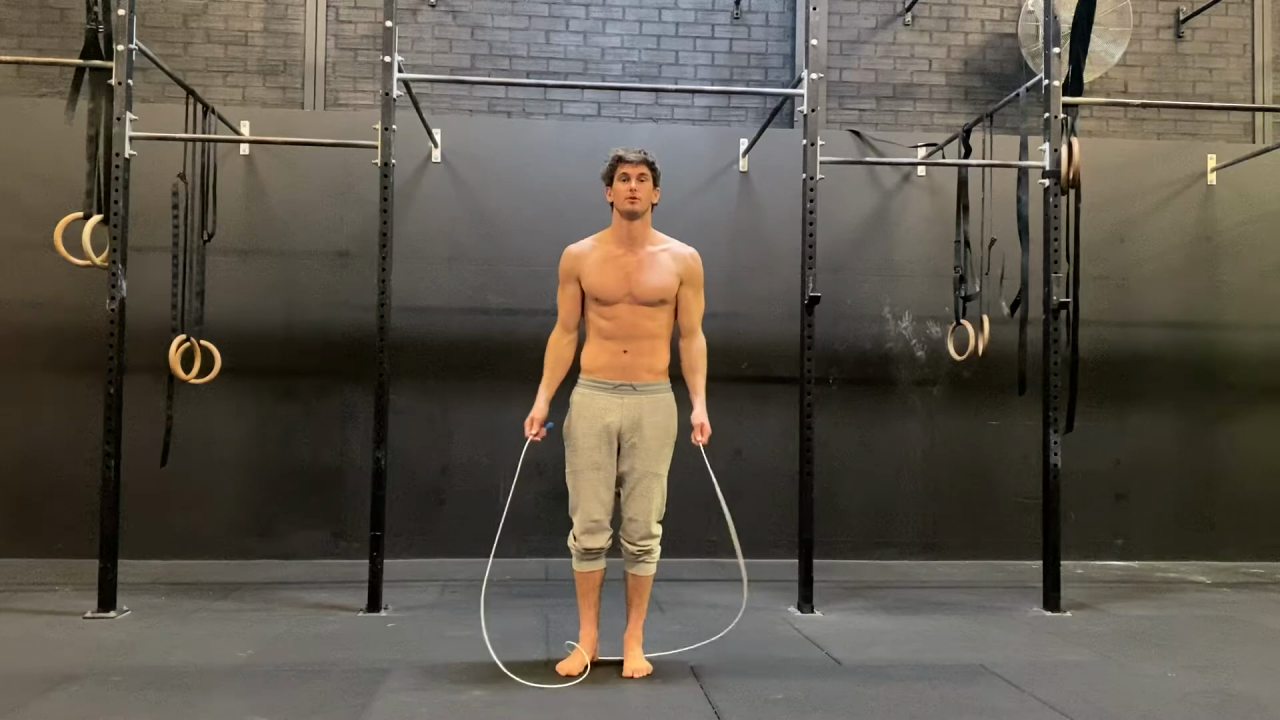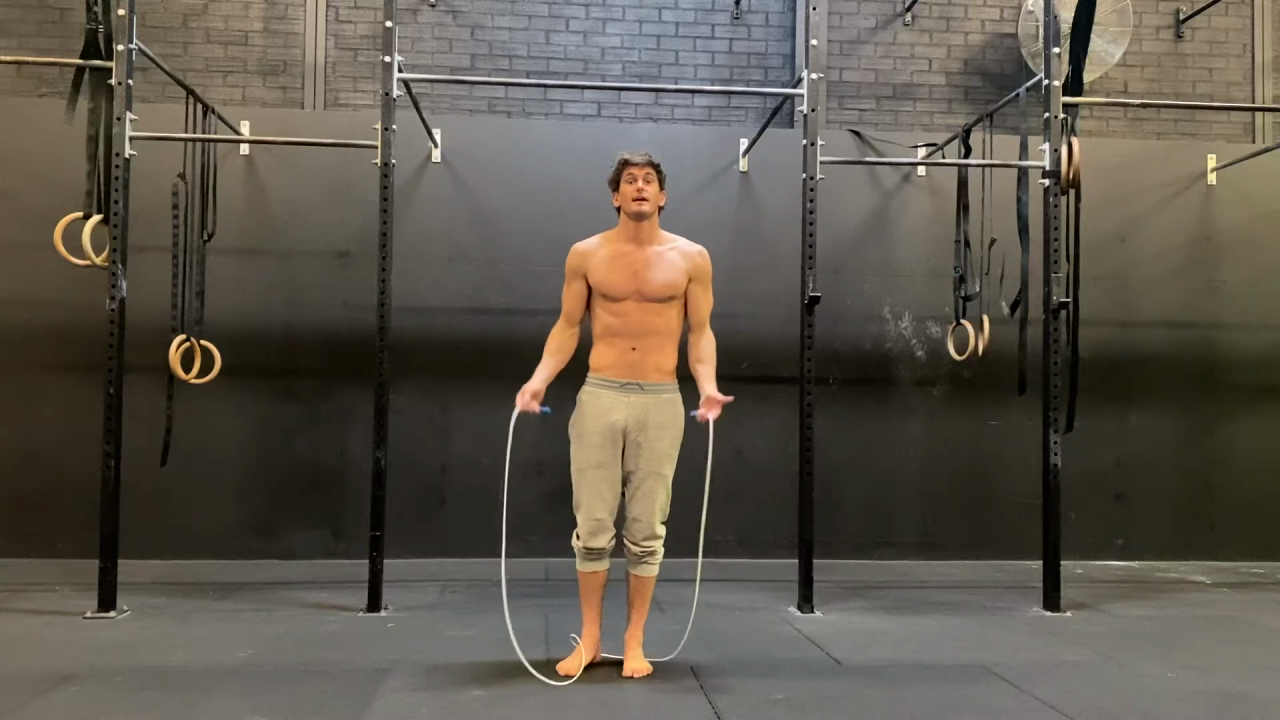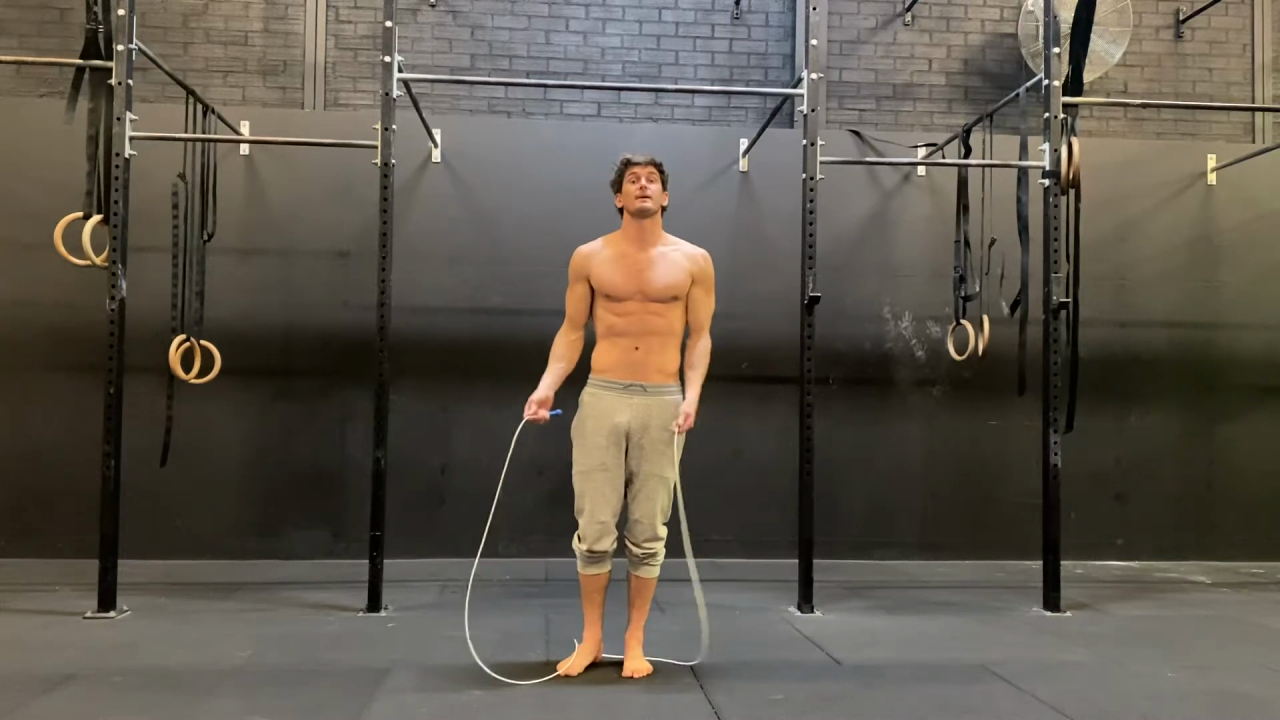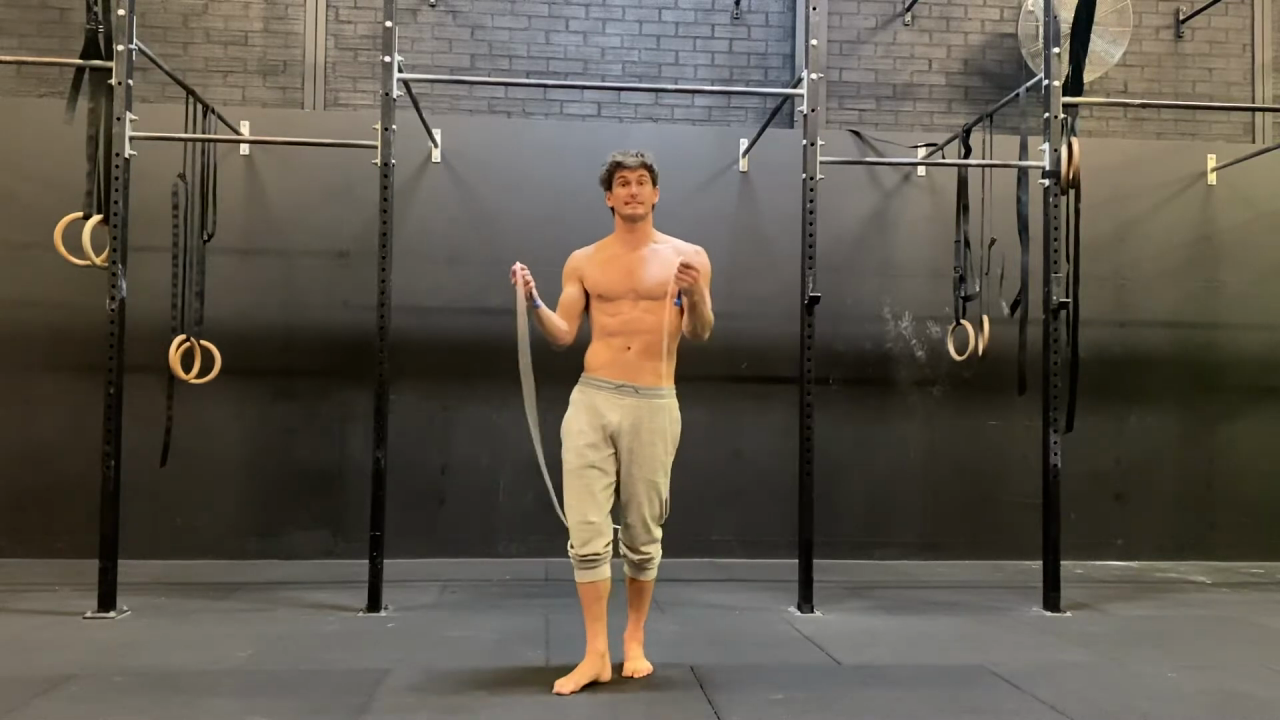
dt=0.7s
person 1, frame 1
left shoulder: (682, 260)
right shoulder: (578, 257)
left elbow: (691, 337)
right elbow: (565, 333)
left wrist: (699, 403)
right wrist: (542, 398)
left hip: (653, 402)
right hip: (592, 399)
left knee: (642, 530)
right knee: (588, 526)
left ankle: (633, 642)
right ankle: (588, 638)
person 1, frame 2
left shoulder: (691, 257)
right shoulder: (586, 254)
left elbow: (700, 331)
right elbow: (567, 326)
left wrist: (707, 385)
right wrist: (539, 379)
left hip: (660, 401)
right hip: (598, 397)
left knee: (646, 529)
right knee: (592, 525)
left ankle: (634, 641)
right ankle: (589, 637)
person 1, frame 3
left shoulder: (693, 260)
right shoulder: (588, 257)
left elbow: (699, 337)
right elbow: (572, 331)
left wrist: (693, 395)
right wrist: (547, 386)
left hip: (662, 404)
right hip: (601, 400)
left knee: (647, 532)
right knee: (593, 527)
left ankle: (634, 642)
right ankle: (591, 637)
person 1, frame 4
left shoulder: (687, 255)
right shoulder: (583, 260)
left elbow: (700, 333)
right elbow: (563, 334)
left wrist: (697, 295)
right wrist: (534, 301)
left hip: (654, 405)
right hip: (591, 401)
left knee: (643, 534)
right knee: (588, 532)
left ankle: (634, 640)
right ankle: (596, 654)
